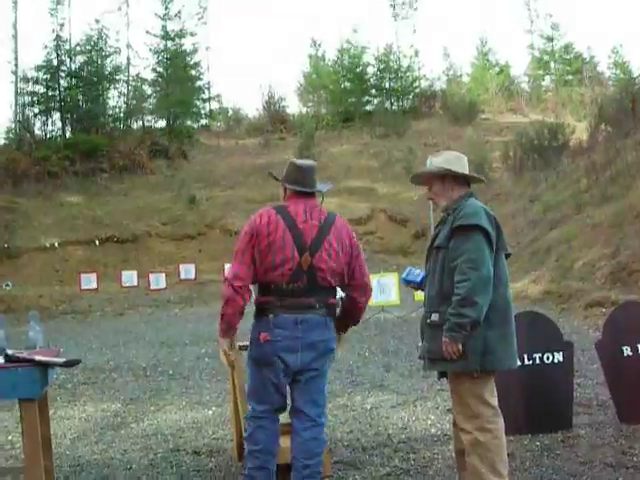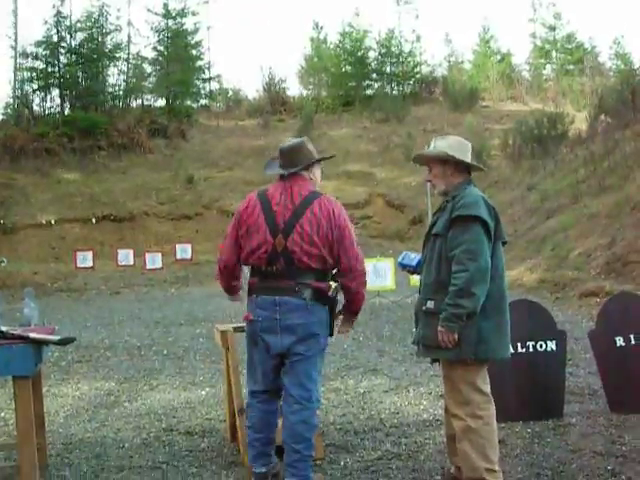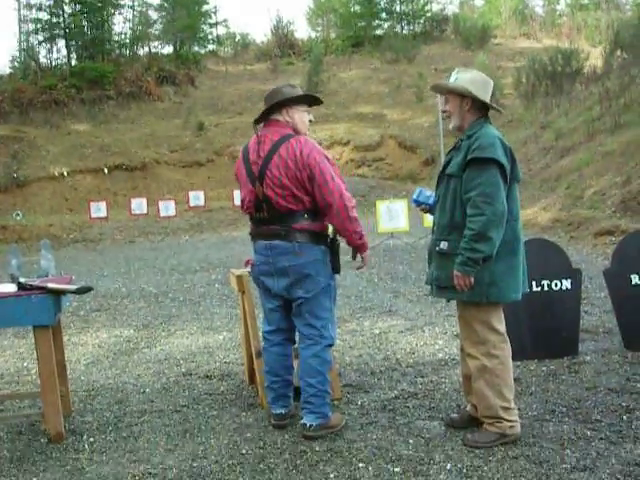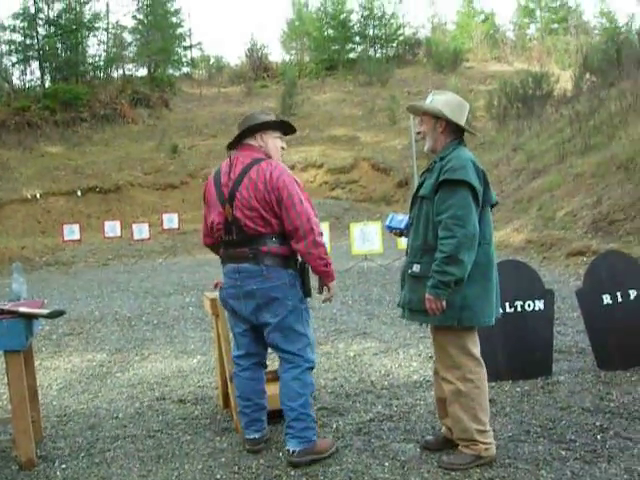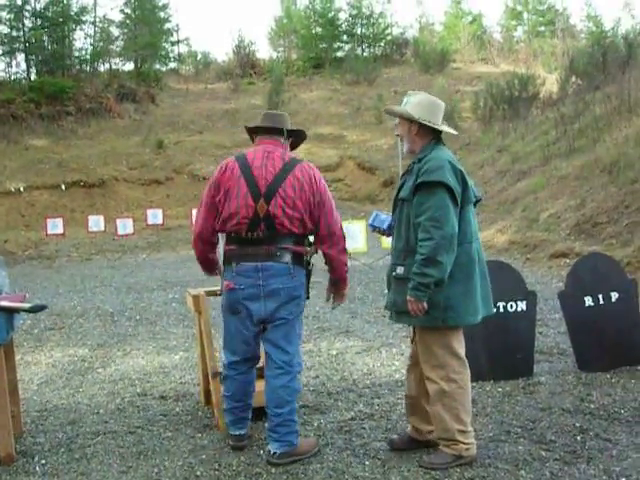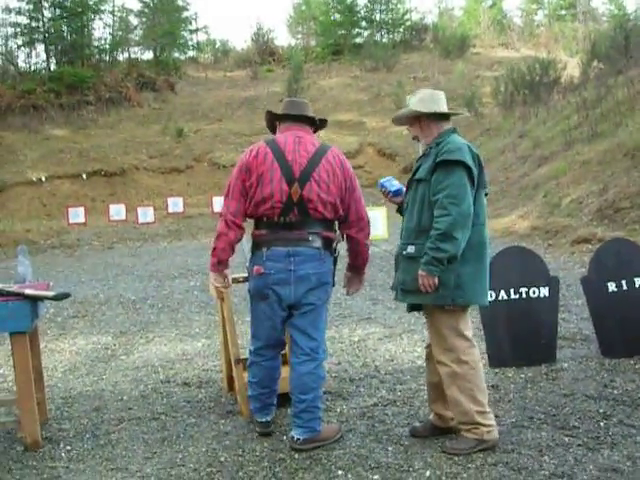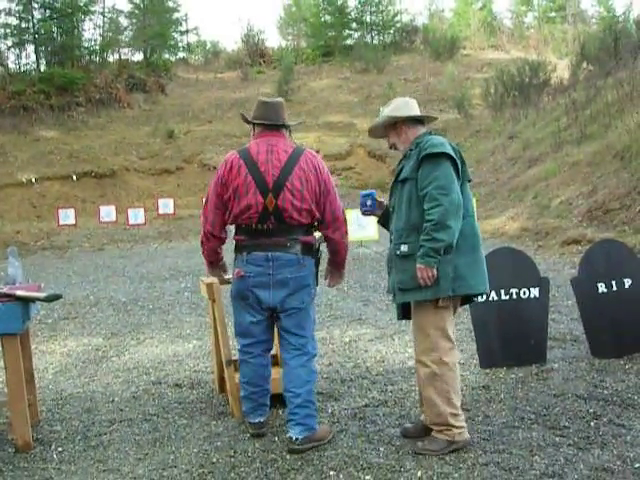
dt=0.5s
person 1, frame 1
left shoulder: (470, 216)
right shoulder: (460, 217)
left elbow: (474, 281)
left wrist: (455, 330)
right wrist: (426, 283)
left hip: (470, 340)
right hip: (463, 338)
left knee: (478, 419)
right knee: (466, 417)
person 1, frame 2
left shoulder: (469, 205)
right shoulder: (458, 204)
left elbow: (472, 271)
left wrist: (452, 320)
right wrist: (423, 267)
left hip: (463, 329)
right hip: (456, 326)
left knee: (471, 405)
right knee: (458, 403)
person 1, frame 3
left shoulder: (484, 145)
right shoulder: (472, 142)
left elbow: (487, 212)
left wrist: (467, 263)
right wrist: (438, 206)
left hip: (478, 269)
right hip: (468, 265)
left knee: (486, 344)
right knee: (473, 342)
left ankle: (502, 421)
right ankle: (480, 407)
person 1, frame 4
left shoulder: (457, 166)
right shoulder: (448, 164)
left elbow: (459, 236)
left wrist: (438, 286)
right wrist: (412, 230)
left hip: (453, 292)
right hip: (445, 288)
left knee: (460, 367)
right knee: (447, 364)
left ankle: (477, 443)
right ankle: (454, 429)
person 1, frame 5
left shoulder: (434, 169)
right shoulder: (431, 164)
left elbow: (439, 237)
left wrist: (419, 288)
right wrist: (395, 228)
left hip: (439, 291)
right hip: (431, 288)
left knee: (443, 368)
right knee: (421, 363)
left ankle: (457, 444)
right ankle: (422, 430)
person 1, frame 6
left shoulder: (452, 152)
right shoulder: (441, 153)
left elbow: (454, 216)
left wrist: (432, 263)
right wrist: (404, 204)
left hip: (446, 273)
right hip: (439, 272)
left knee: (455, 351)
right knee: (439, 349)
left ankle: (479, 427)
right ankle: (445, 416)
person 1, frame 7
left shoulder: (434, 151)
right shoulder: (418, 157)
left elbow: (445, 208)
left wrist: (428, 257)
right wrist: (386, 213)
left hip: (436, 272)
right hip: (422, 271)
left knee: (435, 351)
right knee: (427, 349)
left ankle: (450, 429)
right ankle: (434, 418)
person 2, frame 1
left shoulder: (263, 221)
right shoulder: (340, 227)
left elbow: (237, 280)
right elbow: (360, 287)
left wrist: (227, 327)
right wrist: (344, 323)
left hip: (273, 328)
right hip: (318, 329)
left knee: (263, 412)
right knee: (310, 415)
person 2, frame 2
left shoulder: (251, 204)
right shoulder: (328, 209)
left elbow: (227, 260)
right elbow: (352, 269)
left wrist: (231, 287)
right wrist: (351, 309)
left hip: (261, 309)
right hip: (306, 312)
left knee: (261, 392)
right knee: (301, 397)
person 2, frame 3
left shoulder: (246, 154)
right shoulder: (303, 148)
right elbow: (338, 204)
right wrist: (359, 243)
left hip: (264, 254)
right hip: (304, 253)
left knee: (276, 333)
right knee: (316, 336)
left ankle: (279, 408)
right ankle: (315, 416)
person 2, frame 4
left shoulder: (217, 177)
right shoulder: (273, 171)
left elbow: (210, 237)
right elbow: (305, 228)
right wrist: (325, 273)
left hip: (233, 279)
right hip: (274, 277)
left knee: (247, 358)
right knee: (296, 359)
left ankle: (253, 433)
right ankle: (301, 442)
person 2, frame 5
left shoulder: (227, 169)
right shoulder: (306, 173)
left elbow: (203, 230)
right elbow: (331, 234)
left wrist: (211, 266)
right wrist: (339, 280)
left hip: (239, 275)
right hip: (285, 276)
left knee: (238, 359)
right knee: (283, 362)
left ankle: (237, 431)
right ankle: (282, 443)
person 2, frame 6
left shoulder: (255, 155)
right shoulder: (335, 159)
left elbow: (231, 216)
right elbow: (357, 221)
left wrist: (218, 264)
right wrist: (357, 267)
left hip: (268, 261)
right hip: (315, 261)
left knee: (264, 345)
right knee: (308, 349)
left ankle: (263, 417)
right ankle: (306, 430)
person 2, frame 7
left shoulder: (232, 163)
right shoulder: (311, 162)
left elbow: (212, 223)
right elbow: (334, 221)
left wrist: (213, 261)
right wrist: (337, 264)
left hip: (249, 265)
right hip: (296, 265)
left knee: (252, 346)
right knee: (299, 349)
left ankle: (256, 417)
right ankle: (302, 429)
